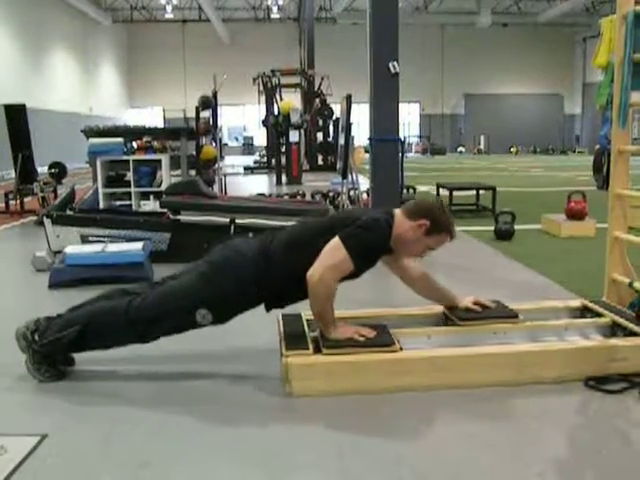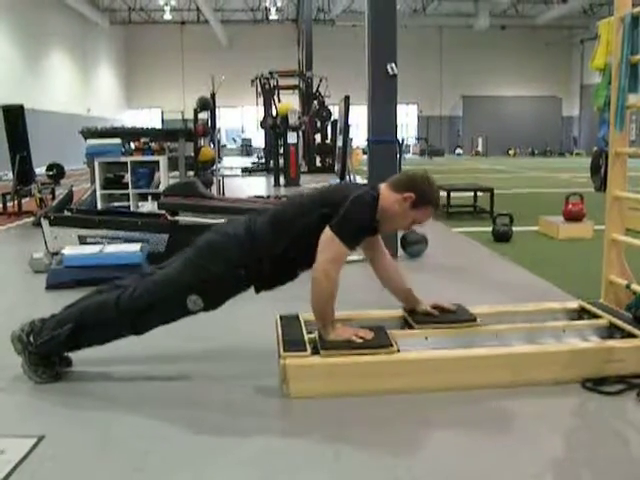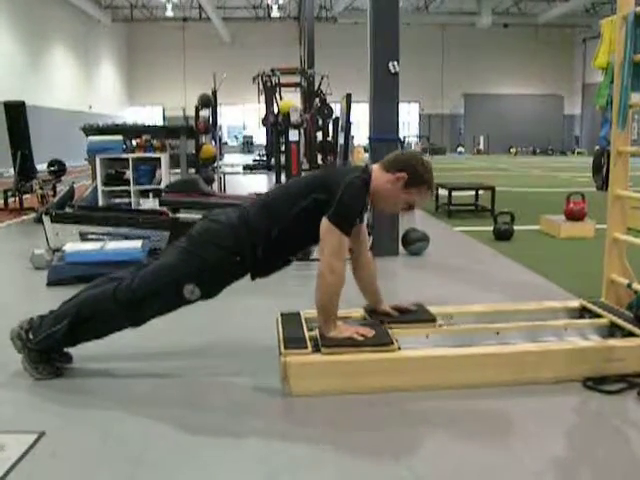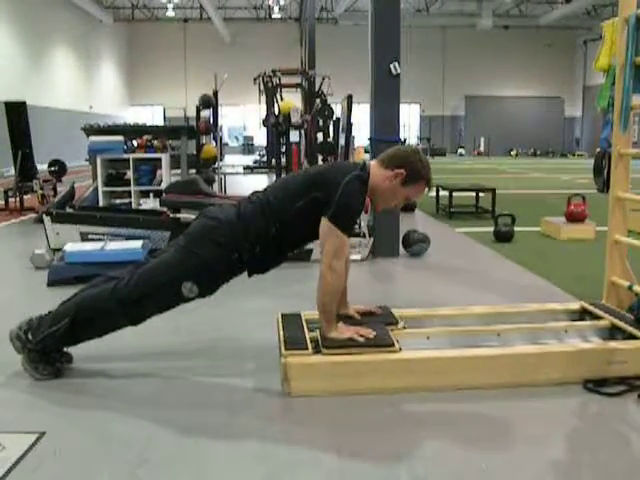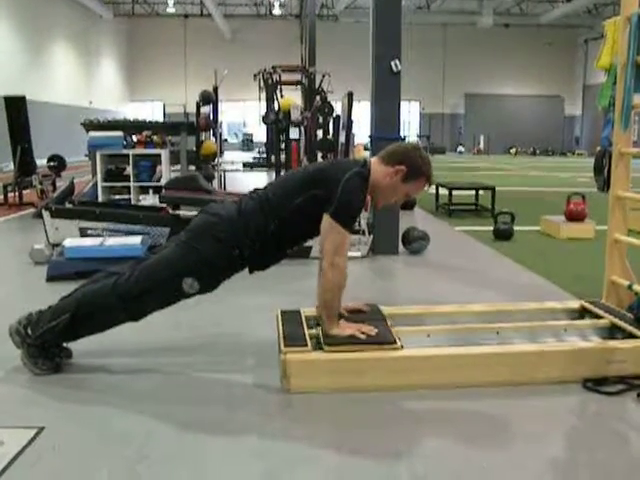
dt=0.4s
person 1, frame 1
left shoulder: (384, 227)
right shoulder: (375, 229)
left elbow: (413, 275)
right elbow: (319, 277)
left wrist: (455, 301)
right wrist: (330, 327)
left hip: (245, 259)
right hip: (243, 276)
left knee: (147, 302)
right knee: (144, 317)
left ankle: (51, 330)
right ankle: (46, 341)
person 1, frame 2
left shoulder: (366, 205)
right shoulder: (361, 205)
left elbow: (384, 264)
right elbow: (324, 270)
left wrist: (416, 305)
right wrist: (329, 328)
left hip: (232, 247)
right hip: (231, 261)
left knee: (139, 295)
right knee: (137, 307)
left ankle: (45, 333)
right ankle: (39, 341)
person 1, frame 3
left shoulder: (354, 187)
right shoulder: (352, 188)
left elbow: (360, 253)
right elbow: (331, 263)
left wrist: (377, 304)
right wrist: (329, 326)
left hip: (228, 235)
right hip: (226, 247)
left knee: (136, 288)
right knee: (135, 298)
left ankle: (45, 332)
right ankle: (37, 337)
person 1, frame 4
left shoulder: (349, 180)
right shoulder: (350, 188)
left elbow: (338, 254)
right elbow: (332, 262)
left wrist: (344, 305)
right wrist: (330, 326)
left hip: (226, 231)
right hip: (224, 244)
left knee: (136, 287)
right knee: (135, 296)
left ankle: (44, 331)
right ankle: (37, 338)
person 1, frame 5
left shoulder: (349, 176)
right shoulder: (352, 184)
left elbow: (328, 255)
right elbow: (334, 258)
left wrist: (330, 304)
right wrist: (332, 324)
left hip: (226, 228)
right hip: (226, 240)
left knee: (136, 282)
right knee: (134, 293)
left ankle: (43, 327)
right ankle: (35, 332)
